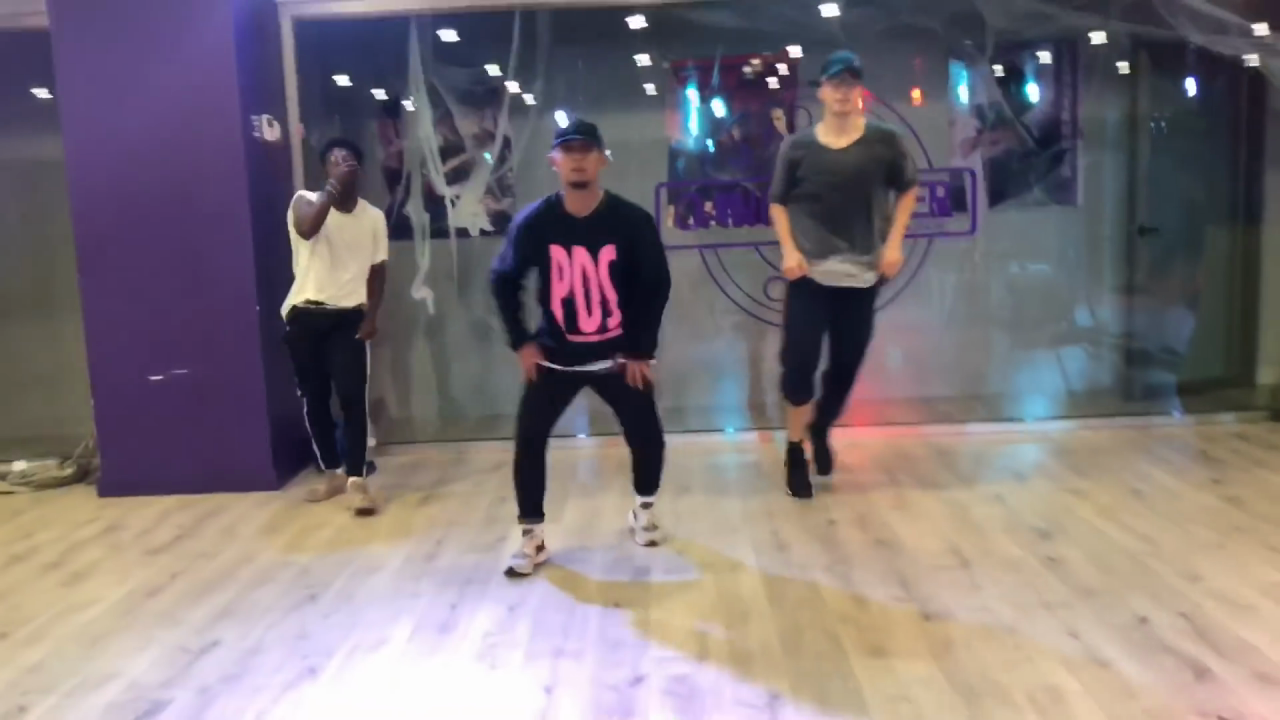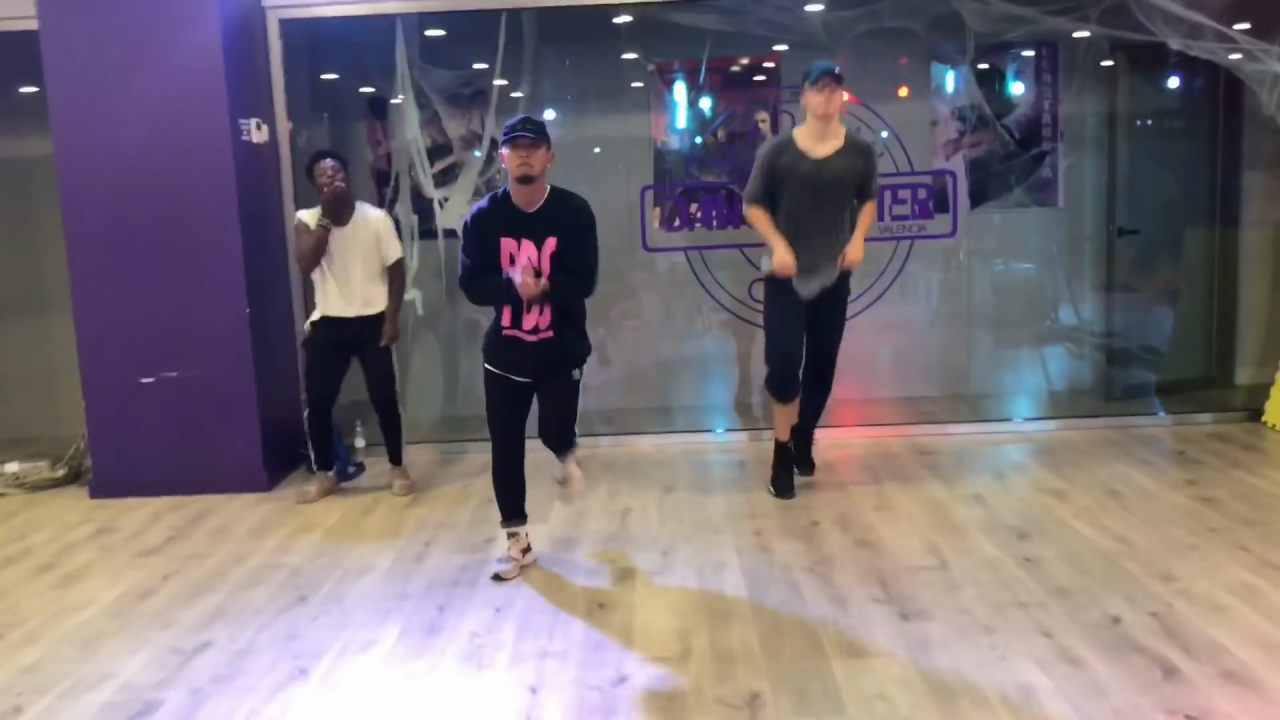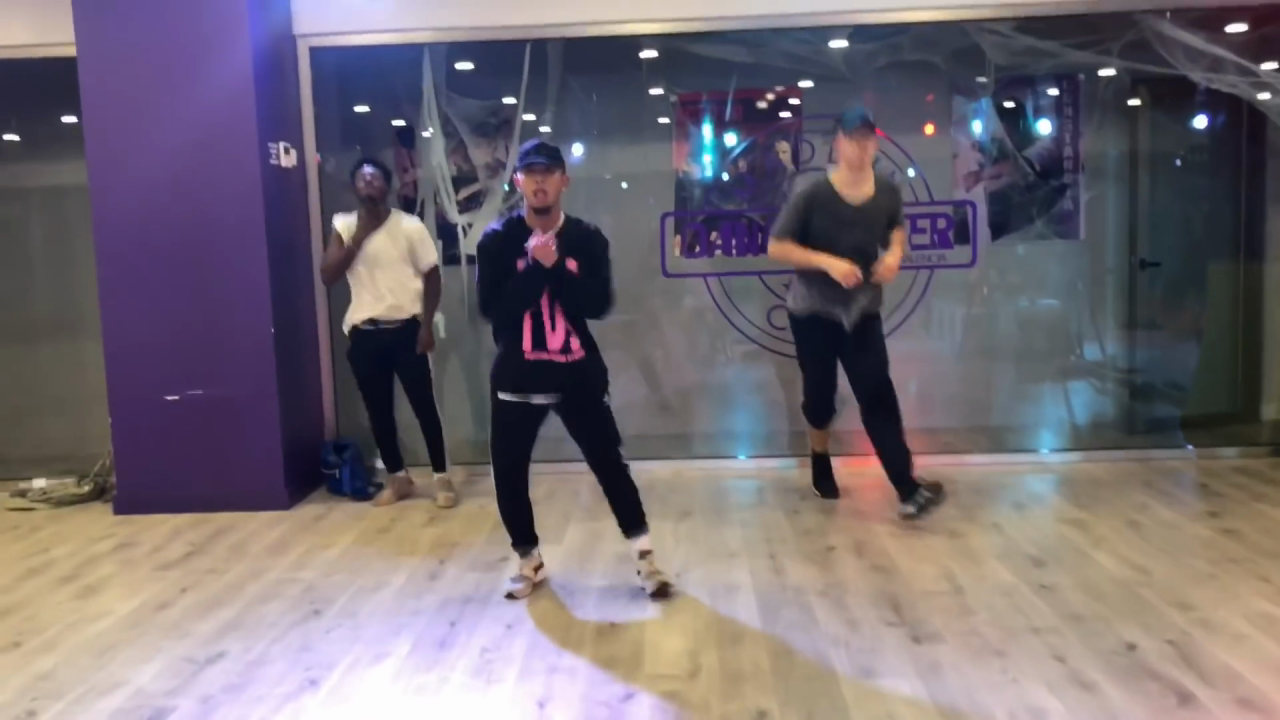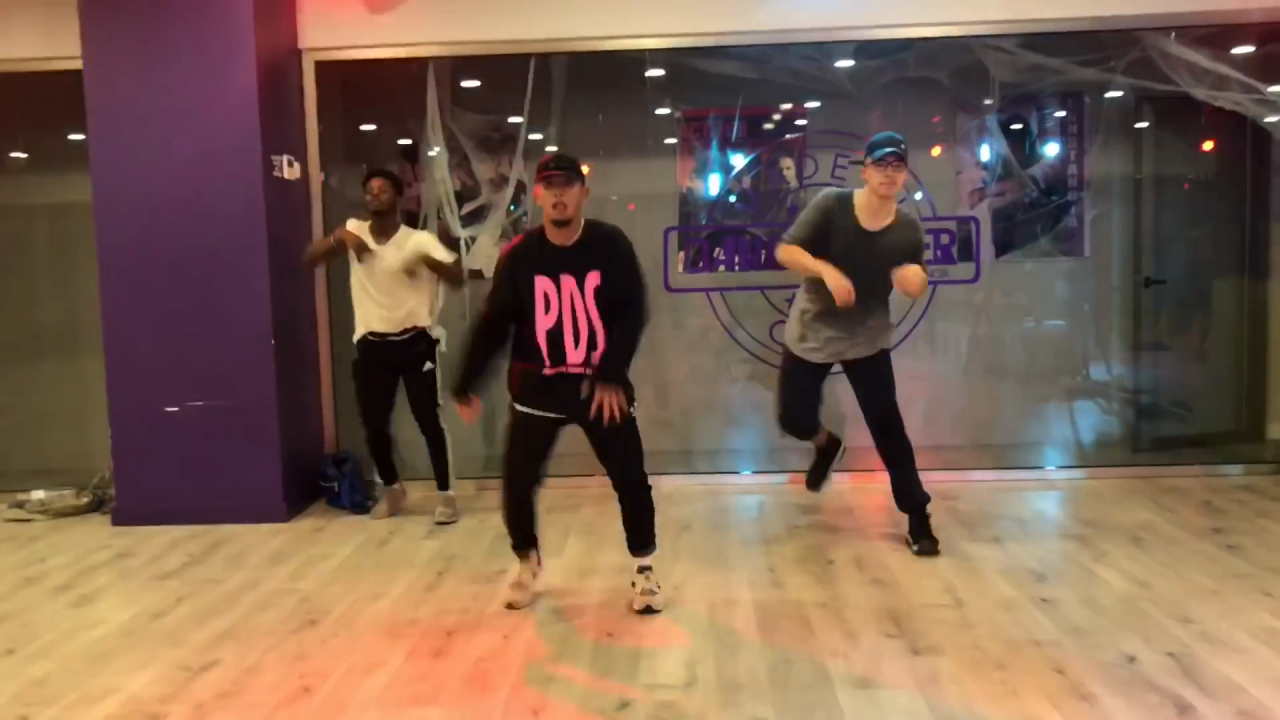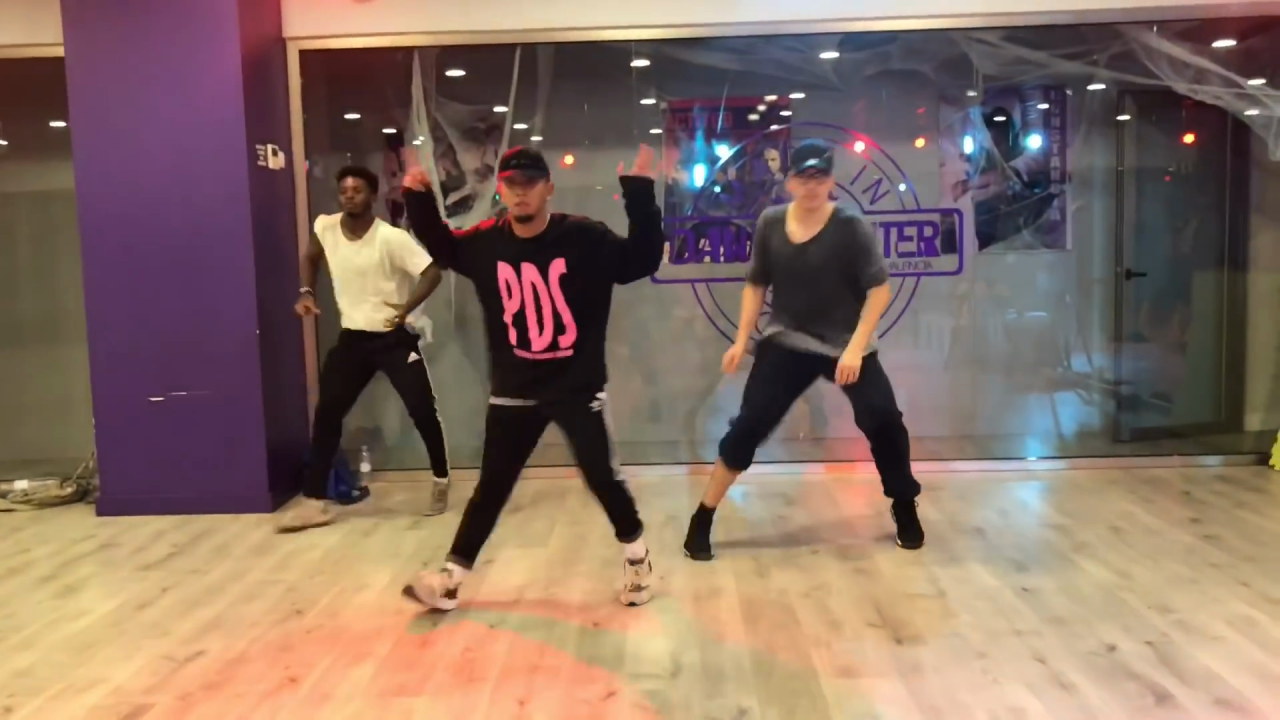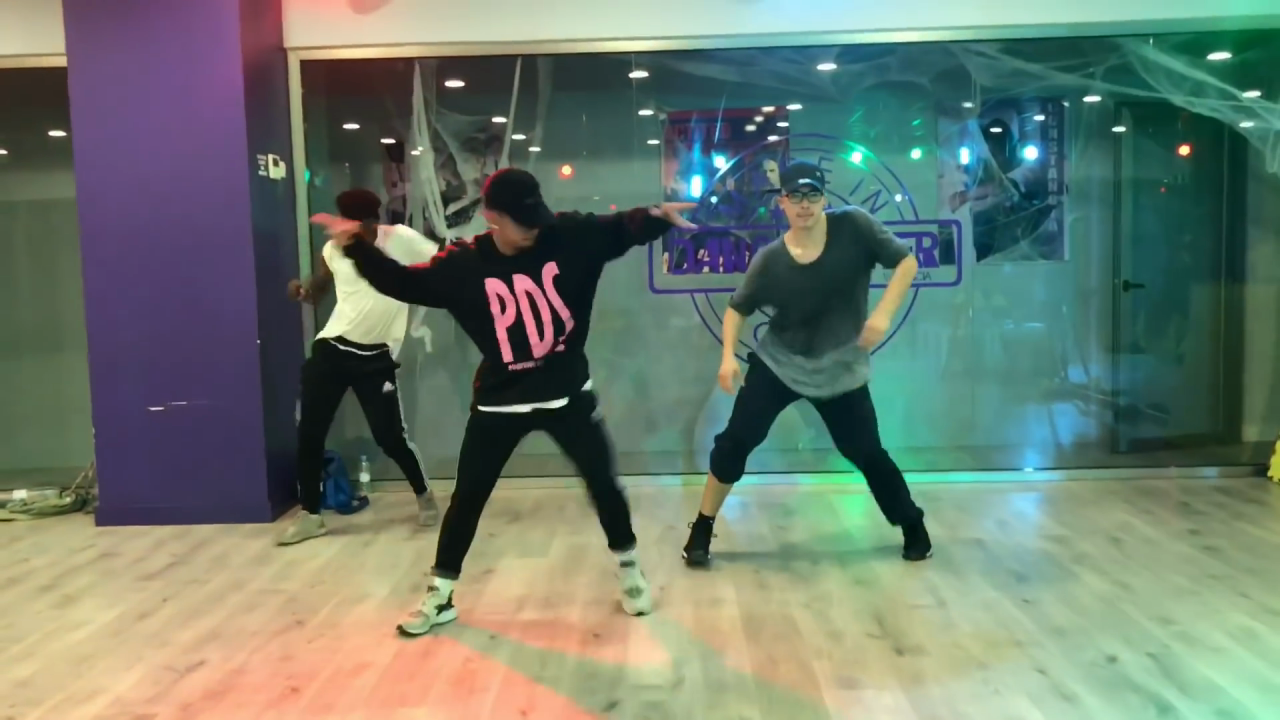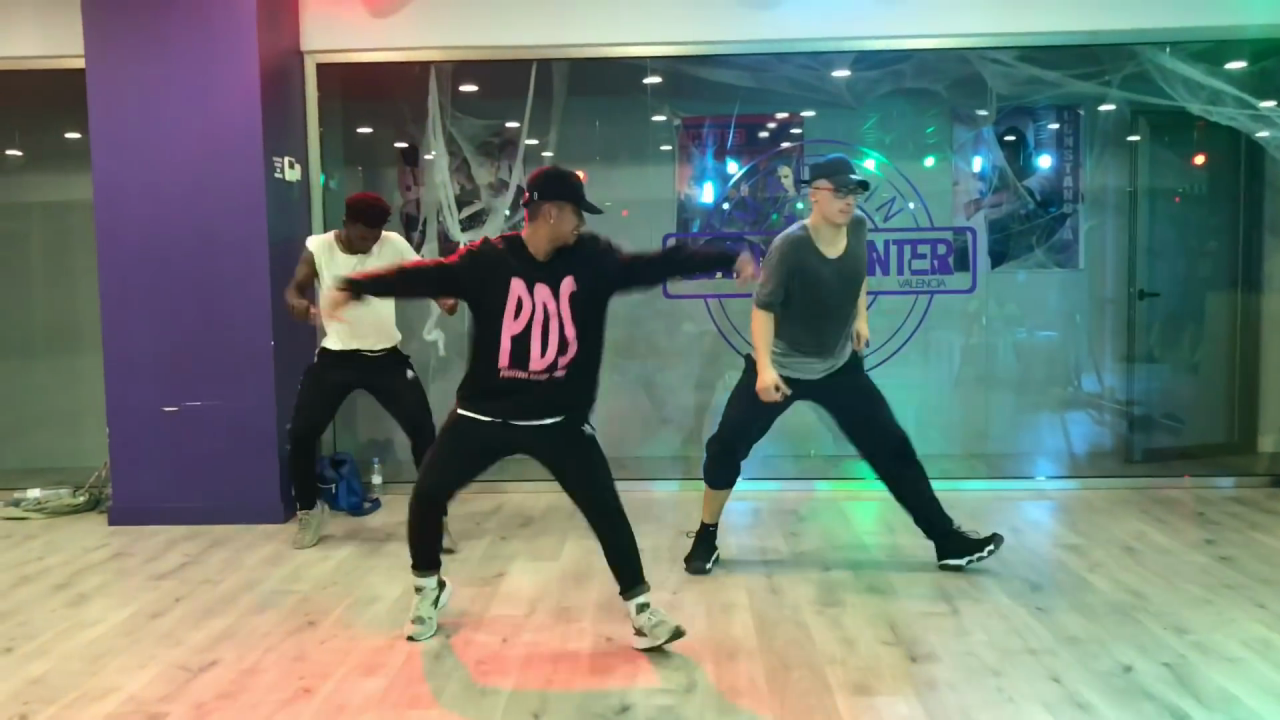
dt=0.3s
person 1, frame 1
left shoulder: (632, 221)
right shoulder: (534, 221)
left elbow: (656, 285)
right elbow: (505, 279)
left wrist: (643, 348)
right wrist: (520, 339)
left hip: (616, 353)
right hip: (556, 353)
left knee: (646, 435)
right knee: (530, 439)
left ankle: (644, 510)
right ankle: (532, 535)
person 1, frame 2
left shoulder: (574, 212)
right shoulder: (484, 217)
left elbow: (582, 282)
right elbow: (474, 285)
left wrist: (541, 289)
right wrist: (514, 285)
left hip: (560, 350)
right hip: (505, 353)
left knee: (555, 432)
right knee: (506, 447)
left ankle: (564, 454)
right ankle: (516, 540)
person 1, frame 3
left shoulder: (589, 240)
right shoulder: (496, 240)
left elbow: (595, 303)
right elbow: (492, 305)
left wrist: (556, 266)
right wrist: (532, 265)
left hip: (579, 375)
right hip: (517, 380)
left knee: (610, 464)
right knee: (508, 475)
left ankle: (643, 554)
right ankle: (529, 558)
person 1, frame 4
left shoulder: (609, 245)
right shoulder: (519, 256)
left elbow: (631, 315)
right elbow: (492, 326)
left wrist: (612, 376)
right wrist: (465, 386)
left hip: (601, 390)
right hip: (537, 392)
left knee: (631, 482)
right knee: (517, 485)
left ankle: (643, 570)
right ankle: (526, 560)
person 1, frame 5
left shoulder: (582, 238)
right shoulder: (486, 241)
left elbow: (640, 262)
right elbow: (440, 243)
left wrist: (639, 191)
right wrist: (420, 196)
left hip: (576, 384)
right hip: (513, 388)
left knee: (600, 477)
right knee: (493, 483)
left ankle: (636, 558)
right ankle: (449, 579)
person 1, frame 6
left shoulder: (569, 234)
right shoulder: (462, 262)
left elbow: (623, 231)
right elbow: (401, 282)
left wrist: (656, 216)
right wrist: (357, 246)
left hip: (566, 391)
right hip: (498, 398)
left knee: (602, 479)
right knee: (468, 496)
left ankle: (627, 564)
right ankle: (438, 595)
person 1, frame 7
left shoulder: (593, 257)
right shoulder: (488, 257)
left elbow: (651, 266)
right elbow: (424, 276)
left wrist: (725, 258)
right wrist: (355, 286)
left hip: (558, 413)
right hip: (486, 409)
left knee: (602, 505)
right knee: (428, 497)
left ankle: (642, 610)
right ankle: (429, 590)
person 2, frame 1
left shoulder: (885, 141)
right shoulder: (798, 146)
left elbow: (907, 191)
right elbow: (778, 201)
left wrist: (895, 242)
right wrist: (788, 248)
left hip: (862, 273)
right hip: (809, 272)
left knee: (846, 363)
right knee: (799, 359)
left ankle: (819, 432)
right ankle: (796, 452)
person 2, frame 2
left shoulder: (859, 151)
right shoulder: (777, 149)
left elbow: (868, 199)
right elbow: (753, 205)
left wrist: (857, 240)
right wrist: (777, 245)
left hip: (832, 274)
right hip: (786, 275)
left knee: (822, 365)
right knee: (784, 359)
left ankle: (803, 438)
right ankle: (782, 451)
person 2, frame 3
left shoulder: (888, 192)
right shoulder: (812, 193)
right elbow: (777, 247)
left wrist: (894, 253)
right wrist: (828, 262)
left hip: (862, 305)
right hip: (812, 306)
left knee: (877, 389)
right knee: (819, 393)
left ankle: (906, 486)
right ankle: (820, 461)
person 2, frame 4
left shoulder: (907, 229)
right shoulder: (830, 205)
left elbow: (915, 284)
right elbow: (785, 250)
left wrist: (916, 278)
right wrist: (825, 270)
left hip: (867, 339)
right hip: (810, 330)
left knee: (886, 422)
right knee: (794, 417)
left ankle: (917, 517)
right ankle: (826, 444)
person 2, frame 5
left shoulder: (849, 227)
right shoulder: (769, 223)
left elbow: (880, 287)
right elbow: (756, 283)
left wrist: (857, 345)
right wrist: (740, 340)
left hip: (845, 345)
right hip: (786, 341)
left knee: (884, 419)
right knee: (749, 427)
left ankle: (904, 506)
right ankle: (703, 518)
person 2, frame 6
left shoulder: (853, 225)
right shoulder: (768, 260)
left elbow: (906, 262)
right elbow: (738, 307)
left wrist: (883, 314)
right wrist: (728, 356)
left hip: (843, 366)
right hip: (778, 363)
left knee: (866, 451)
right knee: (735, 440)
left ankle: (910, 522)
right ankle: (702, 529)
person 2, frame 7
left shoulder: (857, 232)
right shoulder: (791, 245)
right elbow: (763, 307)
left wrist: (859, 316)
right wrist: (764, 368)
left hip: (838, 363)
right hip: (783, 366)
left knee: (890, 443)
right knee: (728, 444)
left ankle: (946, 538)
right ankle: (706, 534)
person 3, frame 1
left shoulder: (374, 217)
right shoulder: (306, 201)
left elbow: (377, 271)
right elbow: (306, 231)
left wrist: (371, 314)
right wrist: (332, 190)
left hip: (348, 316)
right hip: (306, 314)
left knee: (352, 395)
right knee: (314, 398)
left ankle: (357, 480)
right ankle: (334, 472)
person 3, frame 2
left shoulder: (376, 219)
right shoulder: (306, 220)
left elbow: (395, 270)
right elbow: (307, 264)
left wrist: (392, 318)
right wrist: (326, 215)
left hip: (371, 322)
right hip: (328, 325)
left knee: (385, 400)
right knee: (317, 402)
left ankle: (398, 468)
right ankle: (324, 474)
person 3, frame 3
left shoulder: (411, 227)
right shoulder: (342, 225)
left elbow: (432, 278)
right elbow: (328, 275)
left wrist: (426, 326)
right wrist: (357, 239)
left hip: (406, 328)
right hip: (364, 331)
left knee: (424, 405)
right knee: (378, 409)
left ankle: (442, 477)
right ankle: (398, 476)
person 3, frame 4
left shoulder: (418, 240)
right shoulder: (352, 232)
left elbow: (455, 274)
right elbow: (311, 256)
left wrist: (429, 263)
right wrist: (337, 242)
left hip: (414, 341)
right hip: (372, 343)
left knee: (428, 419)
right knee: (374, 423)
left ankle: (445, 494)
right ankle: (391, 489)
person 3, frame 5
left shoulder: (391, 237)
right shoulder: (325, 227)
left elbow: (432, 271)
right elbow: (310, 258)
left wrist: (408, 306)
right wrist: (306, 291)
left hip: (394, 336)
right hip: (353, 337)
left knee: (423, 409)
right knee: (327, 413)
left ankle: (441, 482)
right ankle: (315, 501)
person 3, frame 6
left shoulder: (400, 238)
right shoulder: (333, 250)
right elbow: (316, 292)
right wrist: (300, 290)
left hip: (375, 356)
right hip: (331, 350)
left knee: (390, 436)
right knee: (310, 431)
left ankle: (423, 496)
right ankle: (310, 514)
person 3, frame 7
left shoulder: (395, 244)
right shoulder: (317, 247)
right elbow: (294, 289)
left wrist: (443, 297)
right wrist: (298, 304)
left hip: (385, 357)
right hip: (335, 356)
left knee: (422, 429)
right knee: (301, 432)
right ankle: (309, 511)
